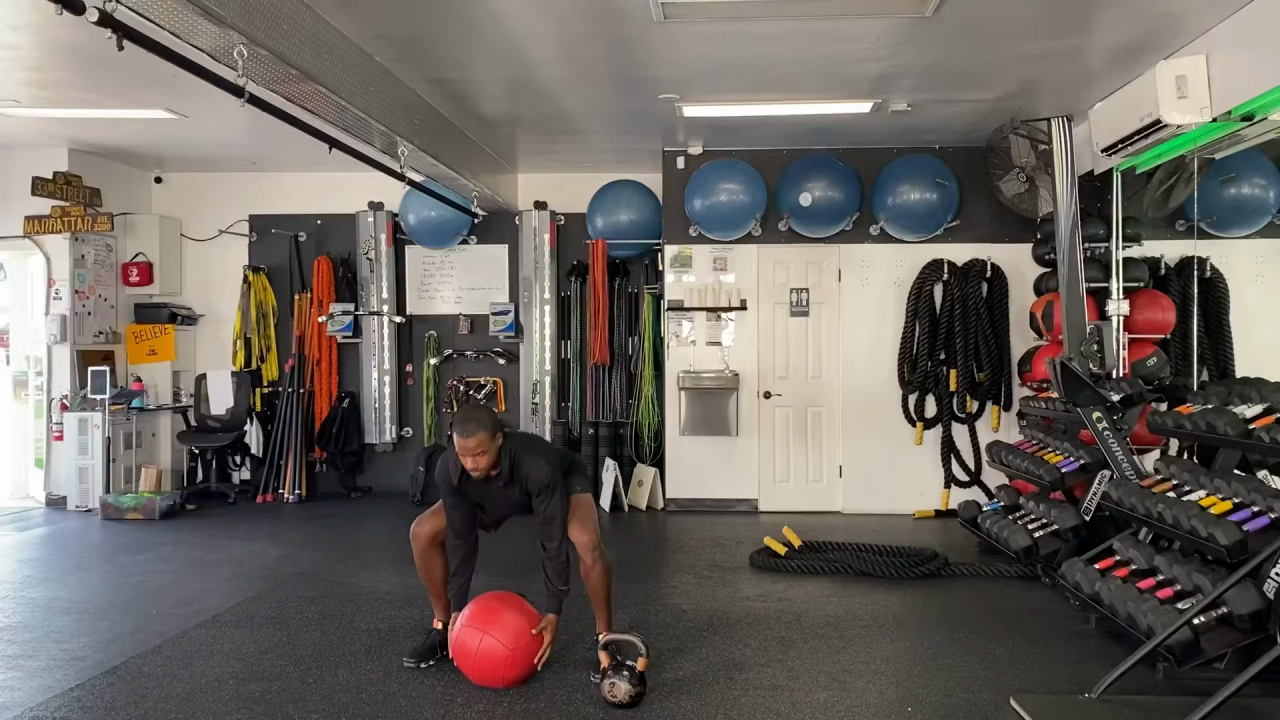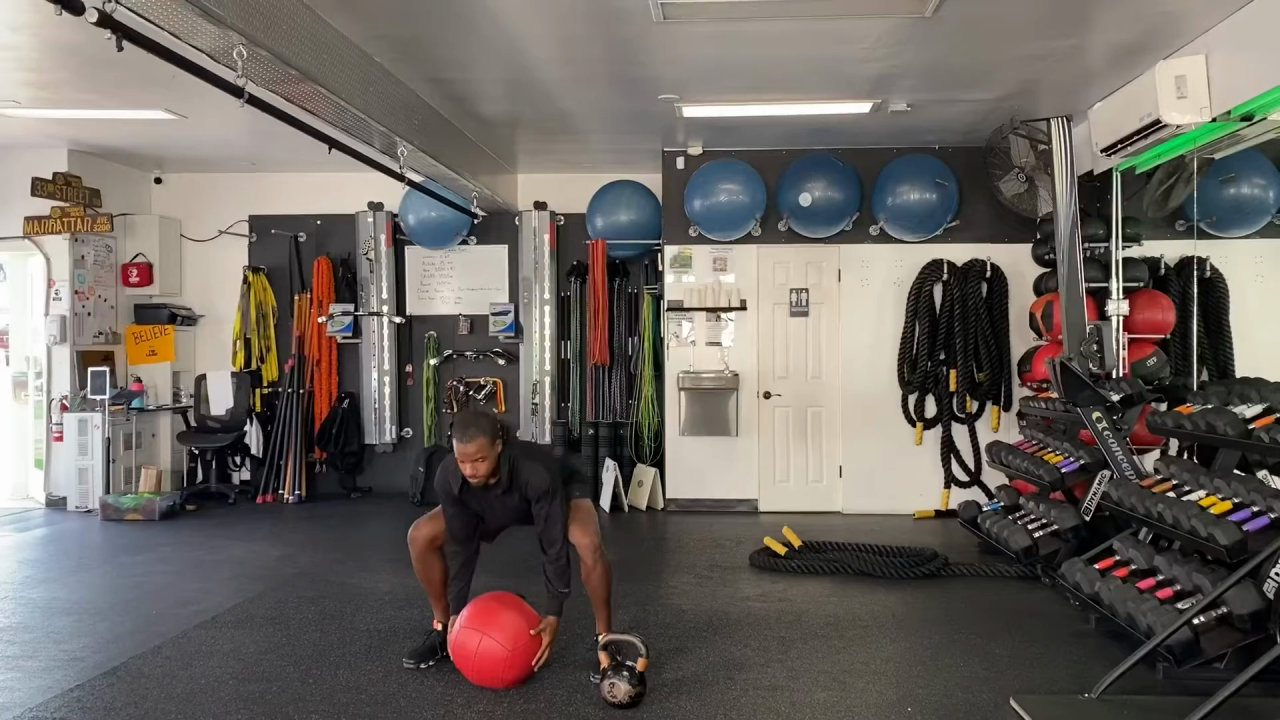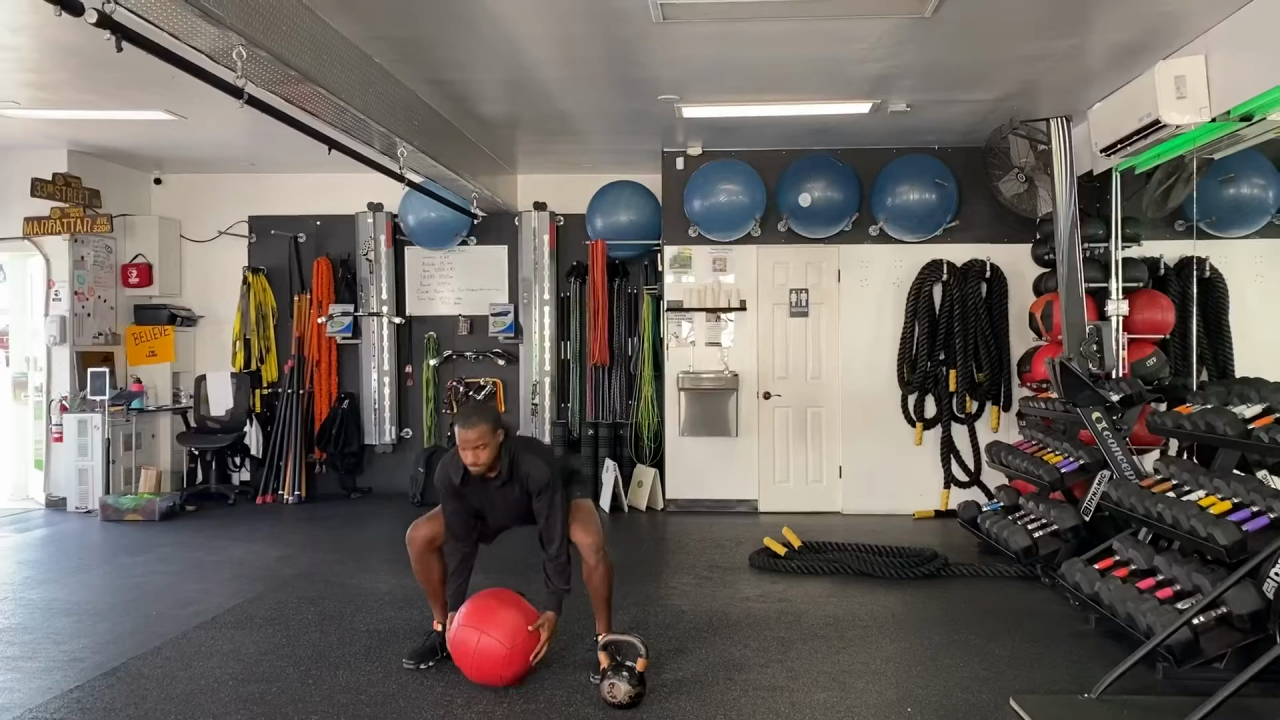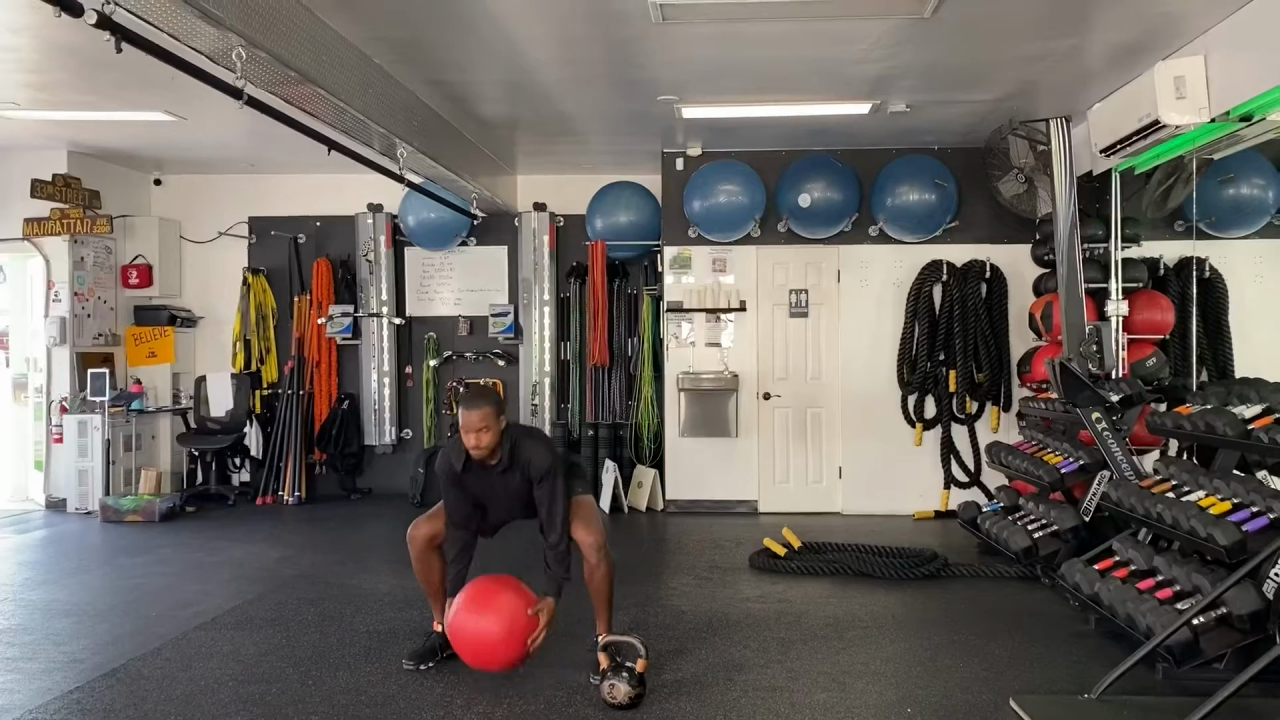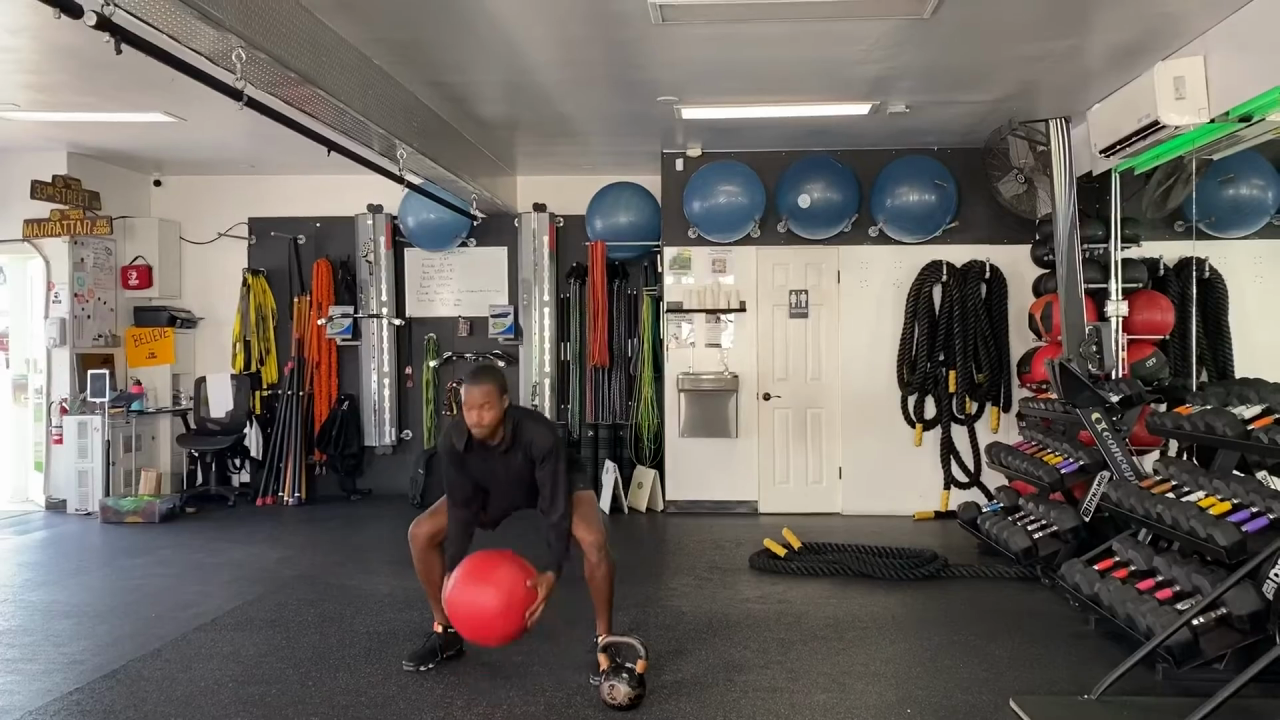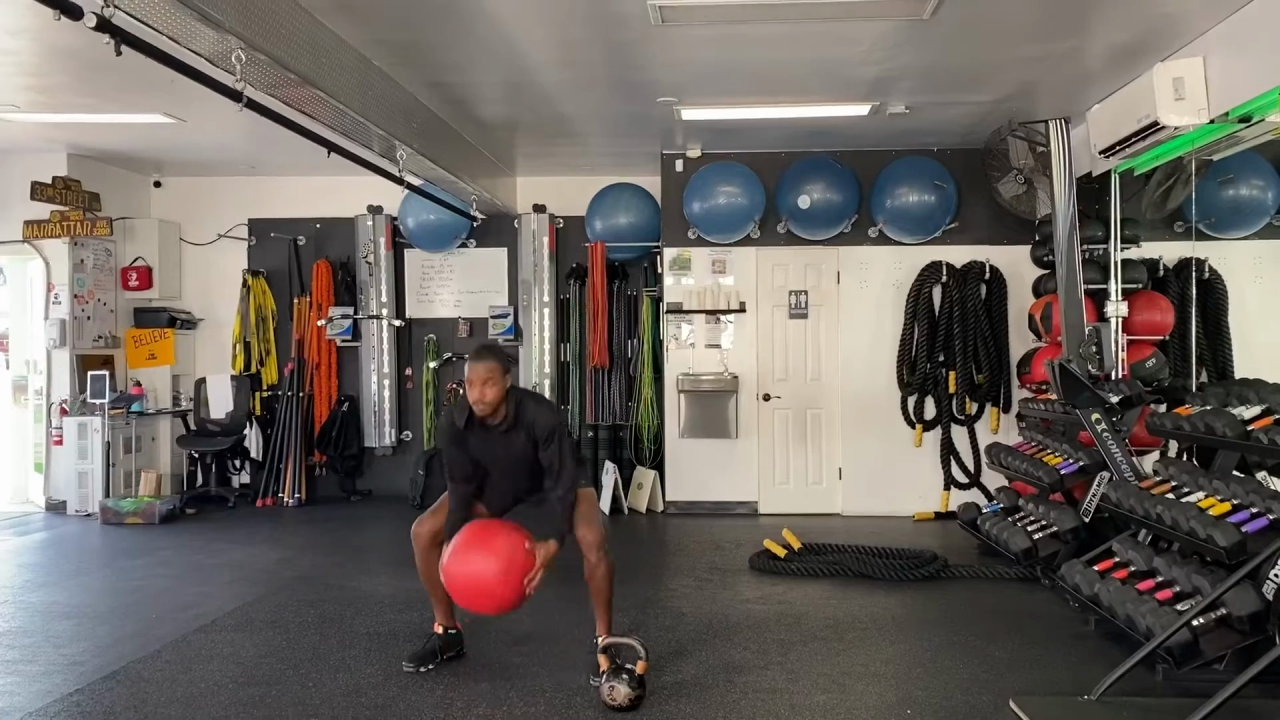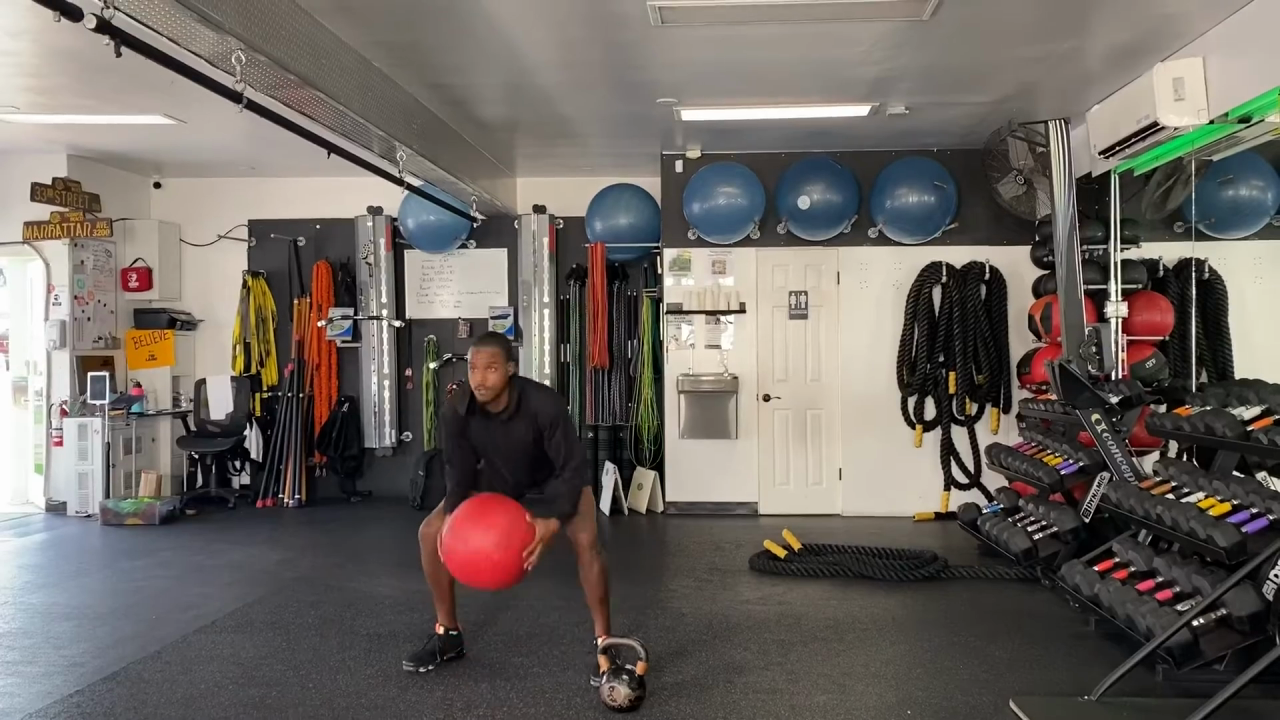
dt=0.1s
person 1, frame 1
left shoulder: (538, 464)
right shoulder: (448, 470)
left elbow: (553, 540)
right elbow: (461, 536)
left wrist: (552, 612)
right wrist: (457, 607)
left hip: (562, 481)
left knee: (586, 541)
right knee: (423, 532)
right ankle: (443, 627)
person 1, frame 2
left shoulder: (537, 471)
right shoulder: (448, 478)
left elbow: (554, 544)
right elbow: (461, 544)
left wrist: (552, 614)
right wrist: (456, 611)
left hip: (563, 489)
left knee: (587, 543)
right knee: (421, 536)
right ankle: (442, 628)
person 1, frame 3
left shoulder: (536, 465)
right shoulder: (449, 472)
left elbow: (554, 540)
right elbow: (460, 540)
left wrist: (551, 610)
right wrist: (454, 607)
left hip: (560, 490)
left knee: (590, 544)
right knee: (419, 535)
right ankle: (442, 630)
person 1, frame 4
left shoulder: (537, 452)
right shoulder: (450, 459)
left elbow: (555, 527)
right elbow: (459, 528)
left wrist: (550, 596)
right wrist: (453, 593)
left hip: (562, 486)
right hip: (492, 500)
left knee: (592, 542)
right knee: (420, 534)
right ankle: (443, 631)
person 1, frame 5
left shoulder: (539, 434)
right shoulder: (452, 441)
left elbow: (556, 507)
right elbow: (461, 507)
left wrist: (550, 573)
right wrist: (451, 571)
left hip: (553, 487)
right hip: (493, 491)
left knee: (592, 540)
right knee: (422, 533)
right ankle: (444, 632)
person 1, frame 6
left shoulder: (541, 414)
right shoulder: (454, 423)
left elbow: (561, 483)
right elbow: (462, 486)
left wrist: (552, 542)
right wrist: (452, 541)
left hip: (557, 473)
right hip: (494, 480)
left knee: (592, 540)
right knee: (424, 531)
left ankle: (605, 642)
right ankle: (446, 632)
person 1, frame 7
left shoulder: (544, 403)
right shoulder: (457, 411)
left elbow: (574, 468)
right elbow: (459, 471)
left wrist: (551, 521)
right wrist: (454, 520)
left hip: (554, 476)
right hip: (496, 476)
left knee: (585, 542)
right knee: (431, 532)
left ankle: (603, 642)
right ankle: (447, 634)
